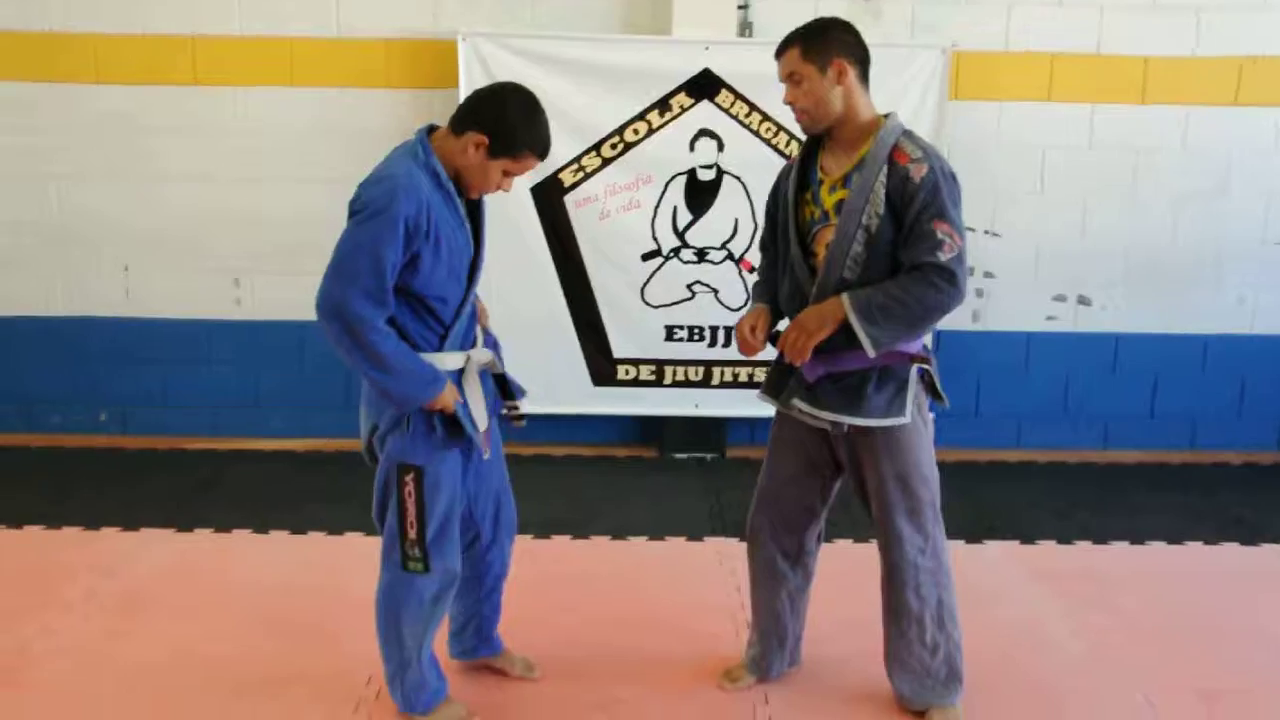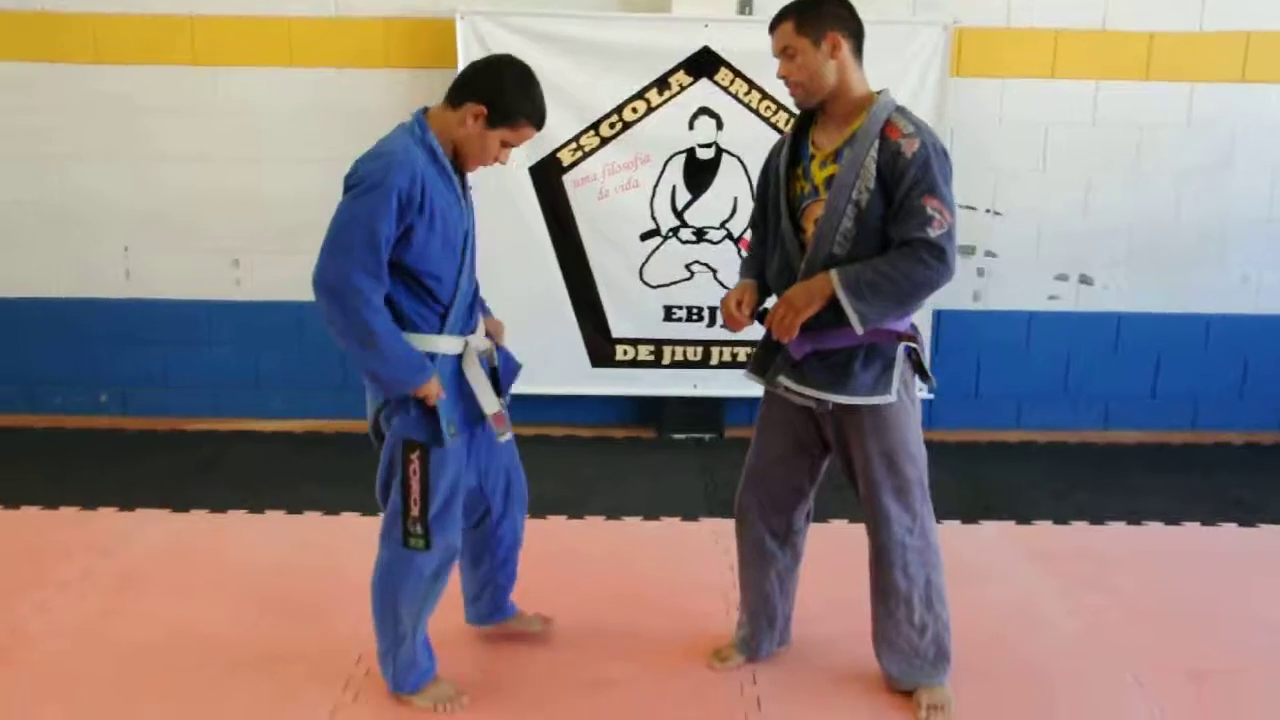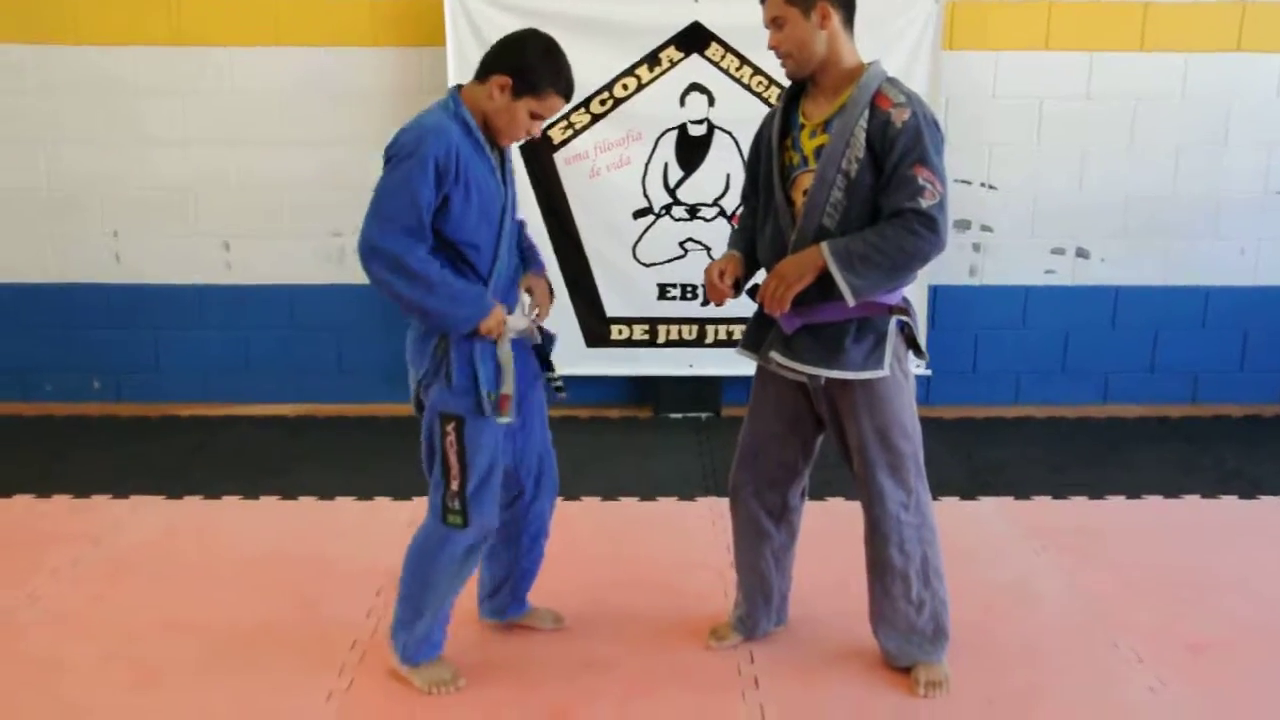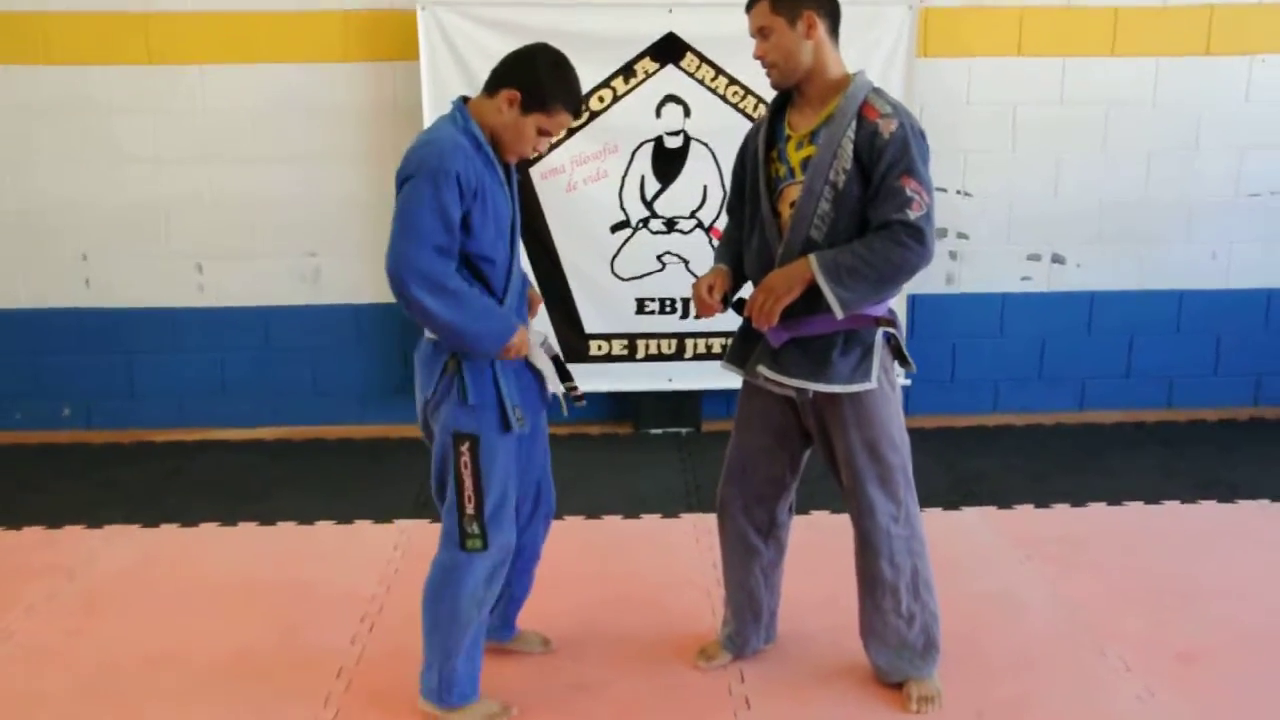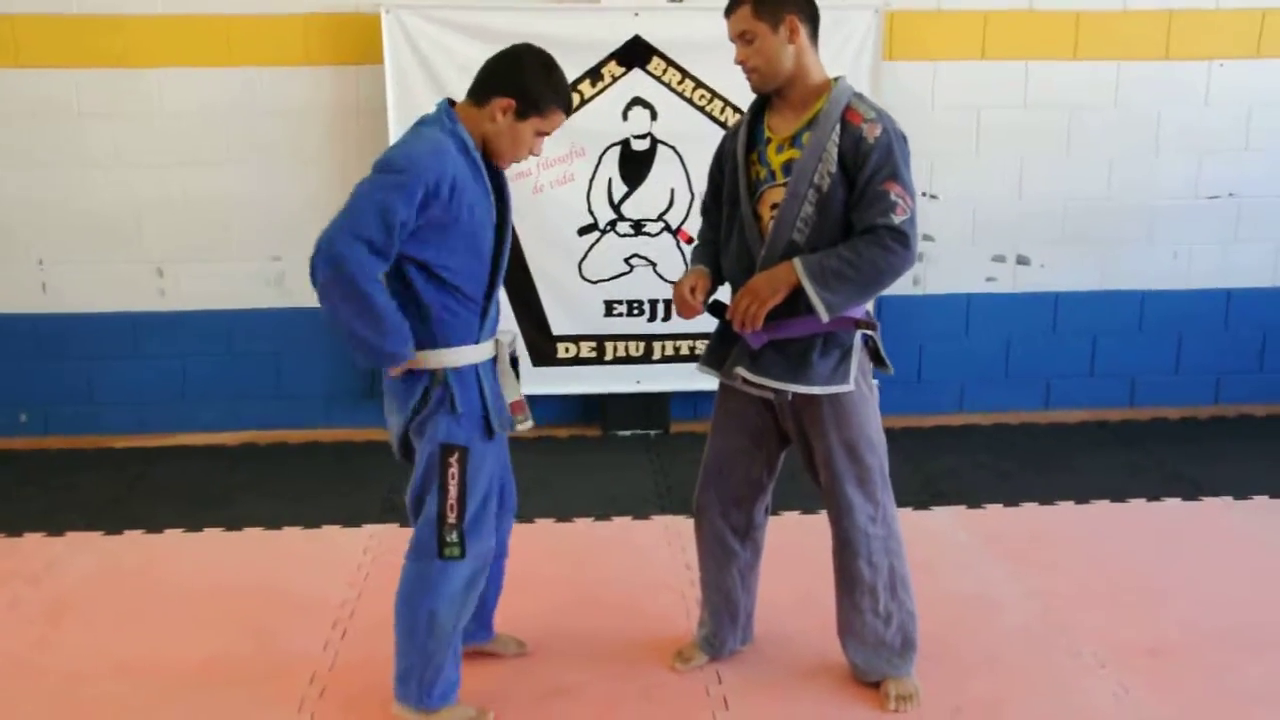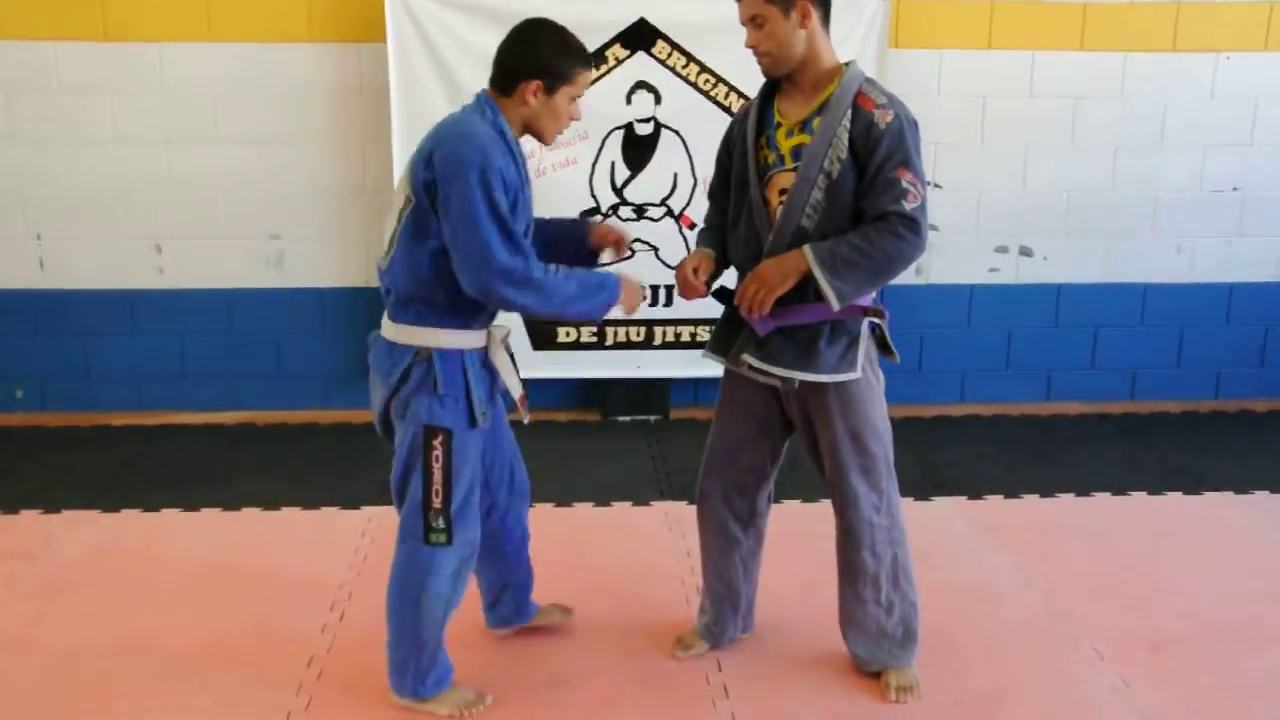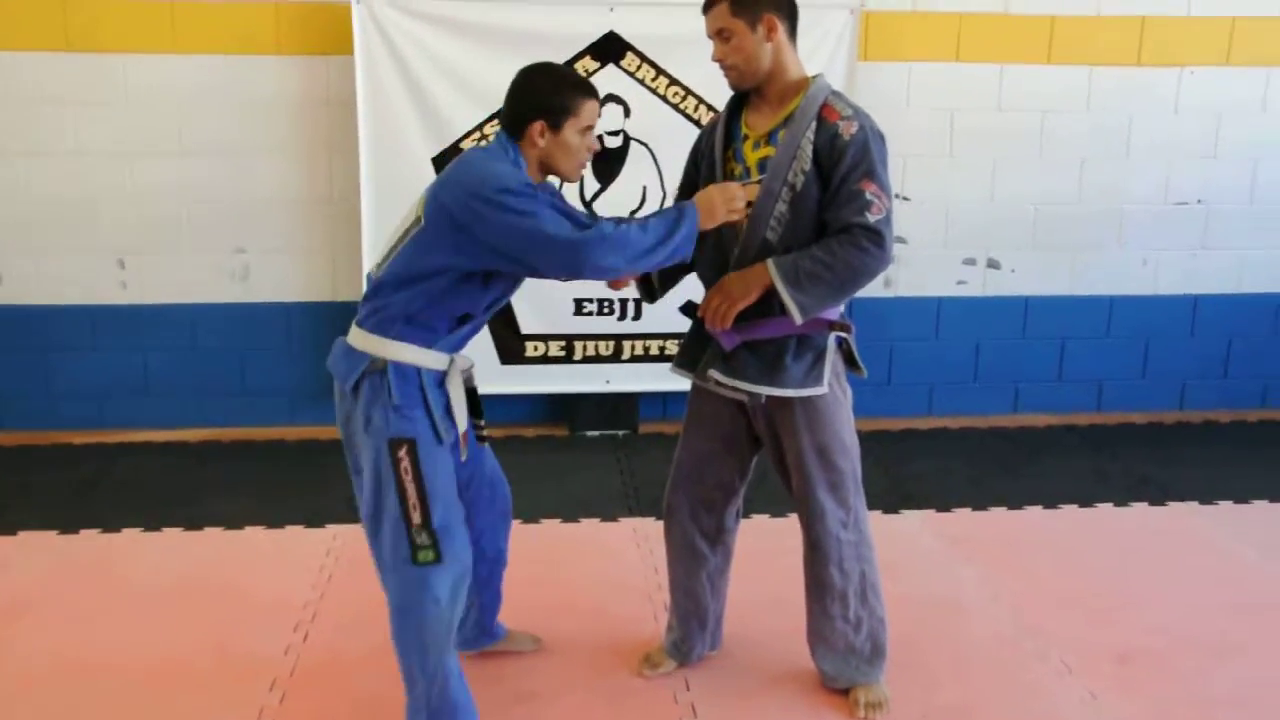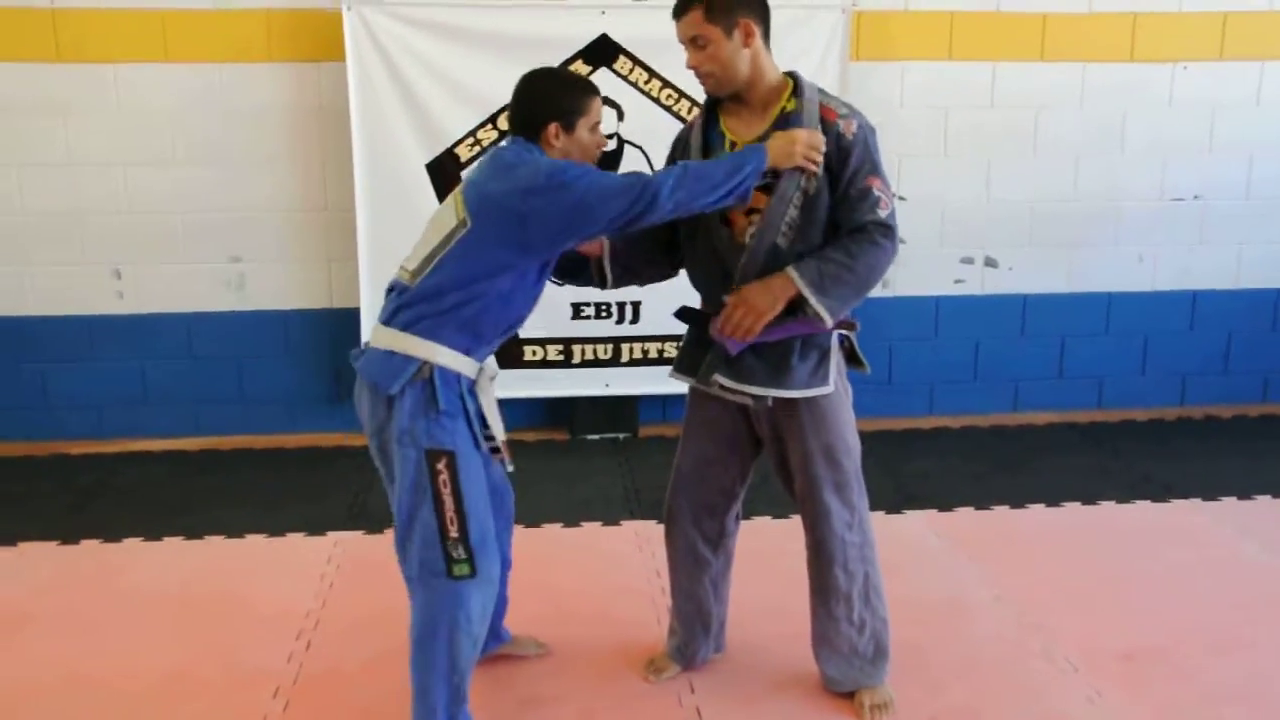
dt=0.4s
person 1, frame 1
left shoulder: (914, 167)
right shoulder: (799, 171)
left elbow: (942, 281)
left wrist: (839, 312)
right wrist: (764, 309)
left hip: (884, 390)
right hip: (807, 384)
left knee: (909, 546)
right knee: (775, 529)
right ankle: (770, 654)
person 1, frame 2
left shoulder: (906, 143)
right shoulder: (791, 146)
left elbow: (931, 257)
left wrist: (828, 288)
right wrist: (752, 284)
left hip: (870, 366)
right hip: (794, 360)
left knee: (898, 523)
right knee: (764, 507)
right ankle: (759, 632)
person 1, frame 3
left shoulder: (896, 114)
right shoulder: (782, 118)
left elbow: (922, 228)
left wrist: (819, 258)
right wrist: (738, 256)
left hip: (864, 340)
right hip: (787, 334)
left knee: (893, 498)
right knee: (758, 484)
left ankle: (916, 642)
right ankle: (757, 611)
person 1, frame 4
left shoulder: (883, 125)
right shoulder: (767, 130)
left elbow: (909, 240)
left wrist: (808, 272)
right wrist: (726, 270)
left hip: (850, 353)
right hip: (773, 348)
left knee: (882, 513)
right knee: (746, 501)
left ankle: (907, 658)
right ankle: (746, 629)
person 1, frame 5
left shoulder: (865, 130)
right shoulder: (743, 135)
left elbow: (893, 244)
right elbow: (718, 223)
left wrist: (792, 276)
right wrist: (703, 272)
left hip: (828, 356)
right hip: (749, 351)
left knee: (860, 515)
right knee: (722, 503)
left ankle: (884, 657)
right ankle: (722, 630)
person 1, frame 6
left shoulder: (876, 116)
right shoulder: (752, 119)
left elbow: (903, 230)
right elbow: (724, 206)
left wrist: (801, 262)
right wrist: (708, 253)
left hip: (835, 342)
right hip: (755, 336)
left knee: (864, 503)
right knee: (725, 489)
left ankle: (886, 646)
right ankle: (722, 618)
person 1, frame 7
left shoulder: (843, 129)
right shoulder: (720, 132)
left elbow: (867, 244)
left wrist: (762, 278)
right wrist: (645, 266)
left hip: (803, 358)
right hip: (722, 352)
left knee: (832, 518)
right knee: (693, 505)
right ankle: (690, 635)
person 1, frame 8
left shoulder: (837, 127)
right shoulder: (695, 141)
left elbow: (875, 238)
right elbow: (664, 246)
left wrist: (786, 287)
right wrist: (595, 250)
left hip: (804, 359)
right hip: (720, 356)
left knee: (835, 519)
right knee: (694, 511)
right ankle: (693, 640)
person 2, frame 1
left shoulder: (448, 175)
right shoulder: (398, 193)
right elbow: (343, 305)
left wrist: (468, 310)
right wrist: (423, 386)
left hip: (465, 385)
right hip: (417, 402)
left knee: (490, 526)
right knee: (425, 558)
left ankle: (476, 643)
person 2, frame 2
left shoulder: (444, 161)
right shoulder: (393, 170)
right elbow: (341, 281)
left wrist: (480, 316)
right wrist: (409, 375)
left hip: (469, 369)
right hip: (421, 383)
left knee: (501, 496)
right knee: (423, 536)
left ankle: (492, 608)
person 2, frame 3
left shoulder: (491, 141)
right shoulder: (431, 143)
right elbow: (384, 248)
left wrist: (532, 270)
right wrist: (471, 311)
left hip: (509, 345)
right hip: (460, 355)
left knee: (531, 484)
right knee: (465, 513)
left ankle: (505, 602)
right ankle: (414, 645)
person 2, frame 4
left shoulder: (492, 153)
right shoulder: (441, 158)
right elbow: (415, 274)
left wrist: (520, 290)
right wrist: (499, 332)
left hip: (510, 362)
right hip: (468, 373)
left knee: (530, 509)
right knee: (480, 537)
left ankle: (495, 626)
person 2, frame 5
left shoulder: (469, 153)
right shoulder: (427, 162)
right elbow: (340, 255)
right wrist: (390, 348)
left hip: (472, 371)
right hip: (445, 383)
left knee: (491, 516)
right knee: (453, 541)
left ankle: (471, 630)
person 2, frame 6
left shoulder: (484, 139)
right shoulder: (471, 148)
right elbow: (493, 271)
left wrist: (581, 236)
right wrist: (604, 292)
left hip: (462, 355)
right hip: (432, 363)
left knee: (503, 491)
right knee: (440, 530)
left ankle: (511, 607)
person 2, frame 7
left shoulder: (515, 181)
right shoulder: (486, 185)
left elbow: (581, 232)
right elbow: (587, 250)
left wrist: (691, 215)
right wrist: (693, 218)
left hip: (428, 376)
right hip: (390, 381)
left knee: (486, 504)
right knee: (434, 556)
left ankle: (477, 628)
person 2, frame 8
left shoulder: (512, 175)
right shoulder: (536, 183)
right elbow: (651, 196)
left wrist: (587, 251)
right wrist: (767, 157)
left hip: (424, 377)
right hip: (418, 385)
left knee: (490, 509)
right knee: (455, 567)
left ankle: (481, 636)
